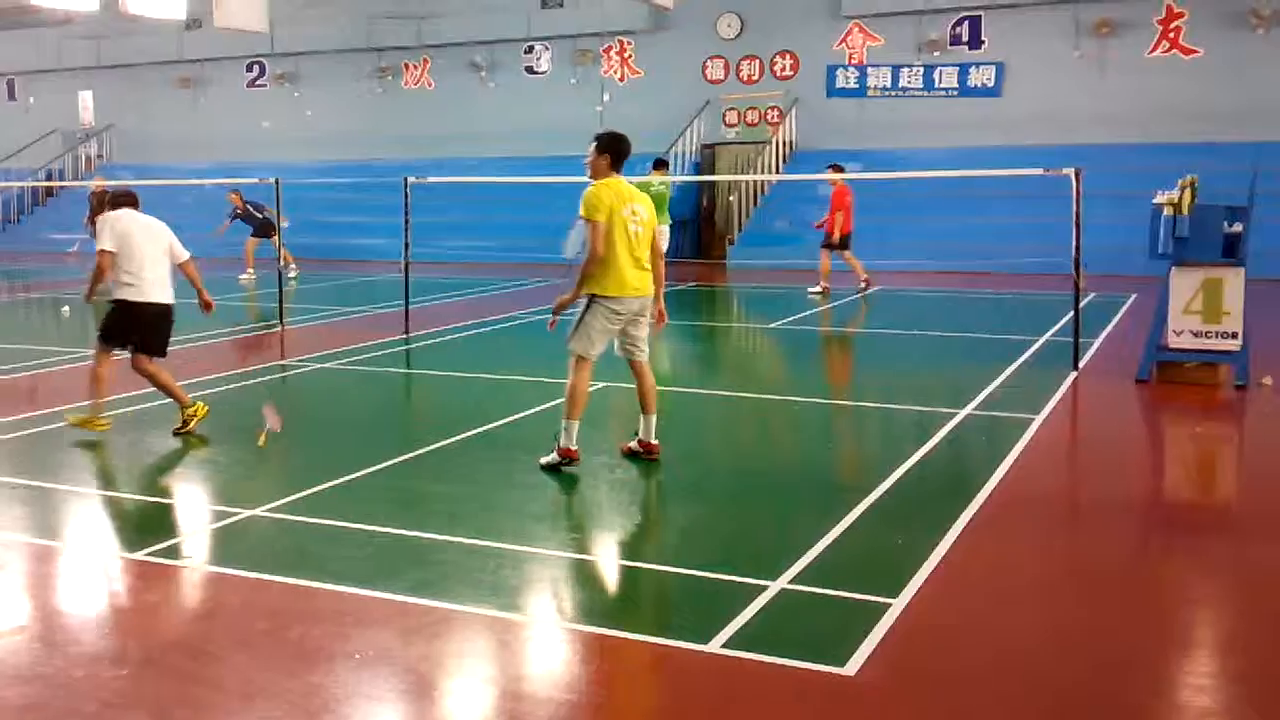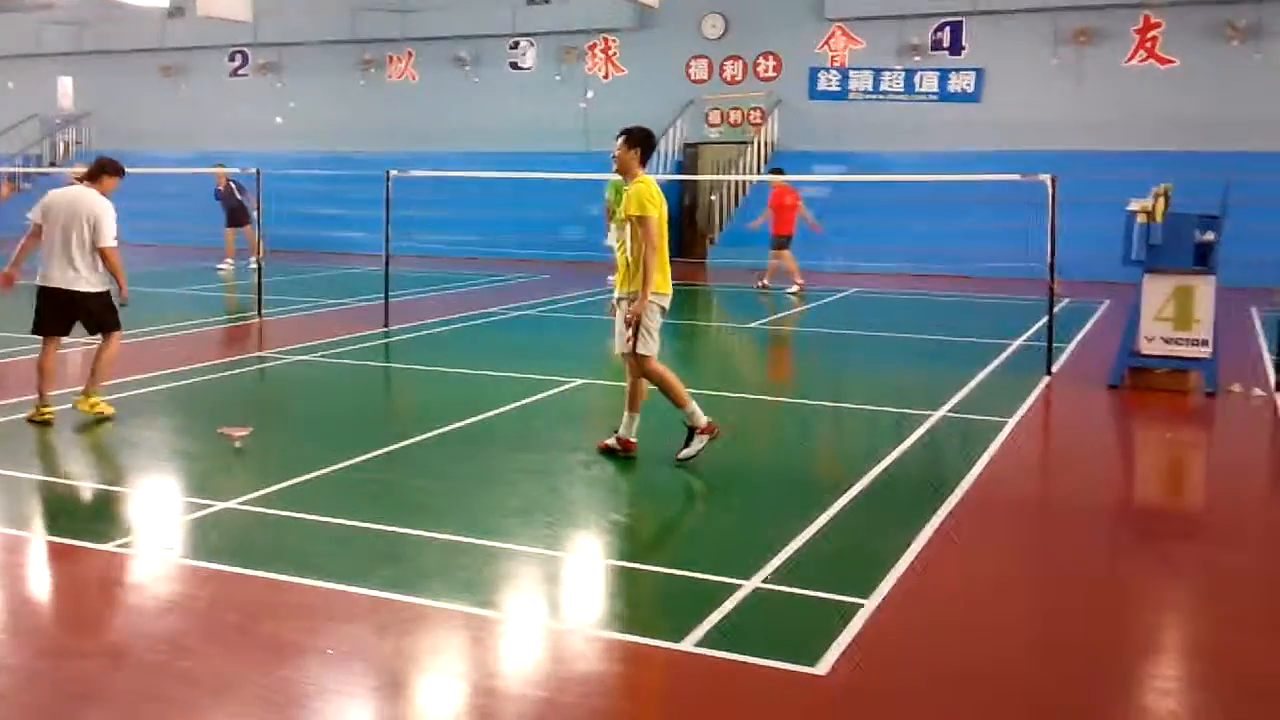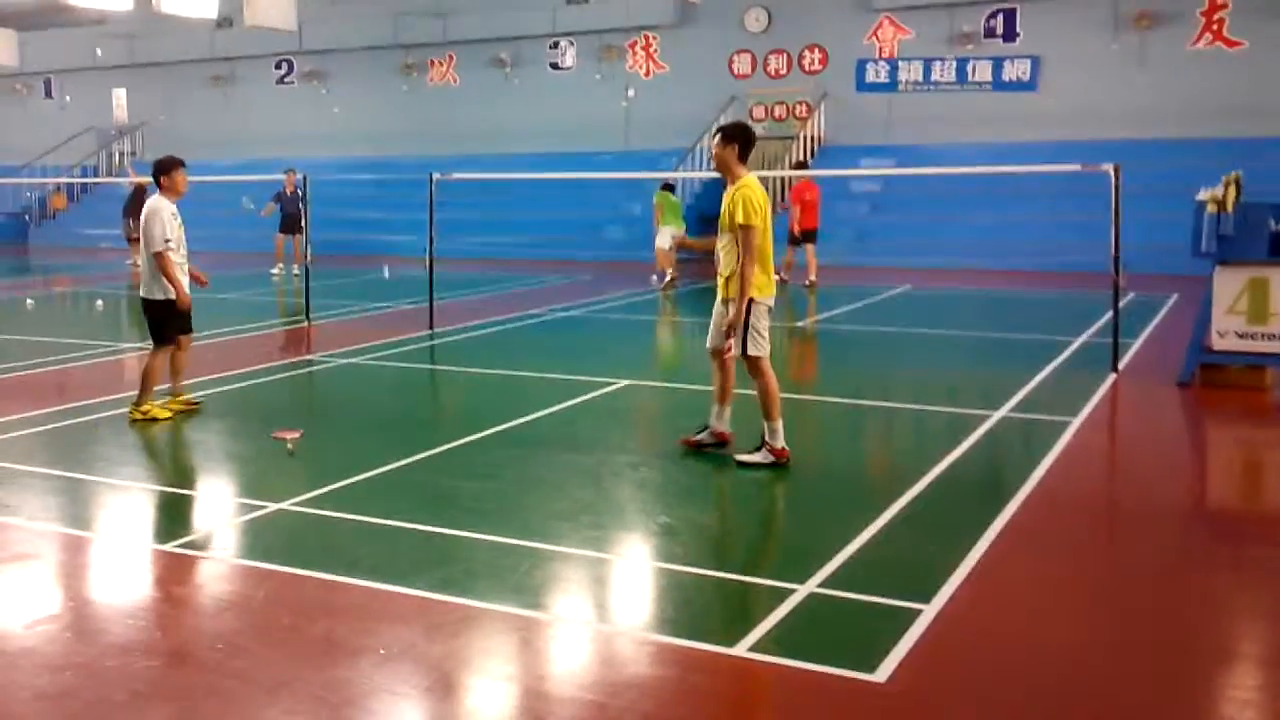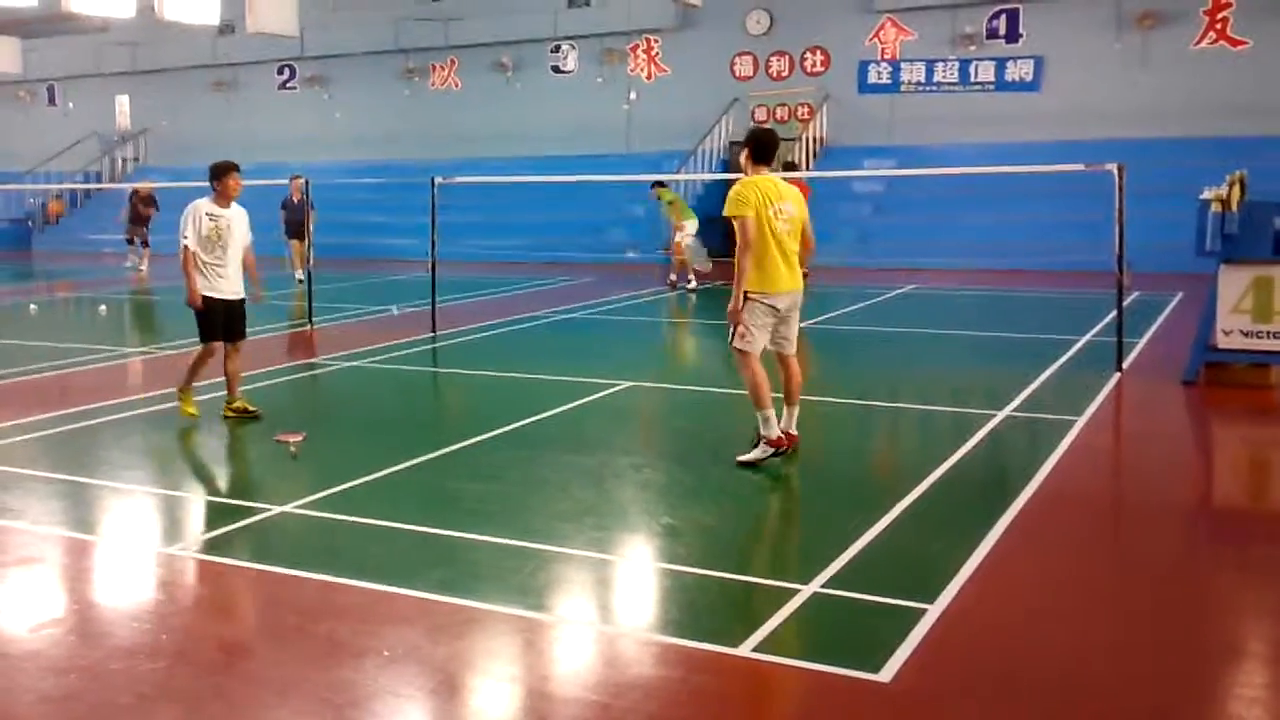
dt=0.5s
person 1, frame 1
left shoulder: (597, 193)
right shoulder: (643, 199)
left elbow: (596, 252)
right elbow: (657, 255)
left wrist: (573, 294)
right wrist: (659, 299)
left hip: (608, 293)
right hip: (641, 293)
left knee: (580, 365)
right knee: (640, 364)
left ankle: (567, 447)
right ankle: (648, 440)
person 1, frame 2
left shoulder: (642, 191)
right shoulder: (635, 191)
left elbow: (651, 248)
left wrist: (642, 298)
right wrist: (621, 294)
left hip: (644, 291)
right hip: (630, 290)
left knee: (645, 365)
right knee: (633, 363)
left ankle: (700, 424)
right ankle: (625, 437)
person 1, frame 3
left shoulder: (746, 193)
right shoulder: (734, 190)
left elbow: (750, 256)
left wrist: (738, 308)
right wrist: (695, 243)
left hip: (747, 293)
right hip: (730, 290)
left knee: (756, 364)
right knee: (720, 355)
left ankle: (776, 446)
right ankle: (718, 428)
person 1, frame 4
left shoulder: (743, 190)
right shoulder: (792, 191)
left elbow: (746, 244)
right elbow: (807, 243)
left wrist: (736, 295)
left hip: (760, 289)
right hip: (791, 288)
left knee: (747, 357)
right knee: (787, 355)
left ankle: (772, 435)
right ankle: (790, 430)
person 2, frame 1
left shoulder: (109, 219)
right shoulder: (159, 225)
left elbow: (104, 264)
right elbow: (185, 261)
left wrist: (91, 291)
right wrist: (202, 292)
left hip: (133, 299)
right hip: (162, 302)
left knee: (103, 351)
right knee: (143, 362)
left ankle: (96, 414)
right ankle: (189, 406)
person 2, frame 2
left shoulder: (54, 196)
right shoulder: (102, 206)
left elbow: (33, 235)
right elbow: (107, 251)
right wrist: (122, 285)
left hip: (52, 283)
right hip: (89, 286)
left knee: (49, 344)
right knee: (111, 336)
left ankle: (43, 407)
right ankle: (90, 398)
person 2, frame 3
left shoulder: (163, 206)
right shoulder: (161, 209)
right elbow: (161, 255)
left wrist: (190, 271)
right wrist: (179, 290)
left hip: (168, 291)
right hip: (163, 293)
left knee: (183, 341)
right knee: (163, 347)
left ankle: (176, 396)
right ankle: (141, 406)
person 2, frame 4
left shoulder: (240, 214)
right shoulder: (197, 210)
right elbow: (188, 251)
left wrist: (257, 283)
right wrist: (192, 285)
left hip: (235, 293)
right hip: (207, 292)
left knee: (234, 346)
right knee: (211, 347)
left ankle: (234, 401)
right ankle: (185, 390)
